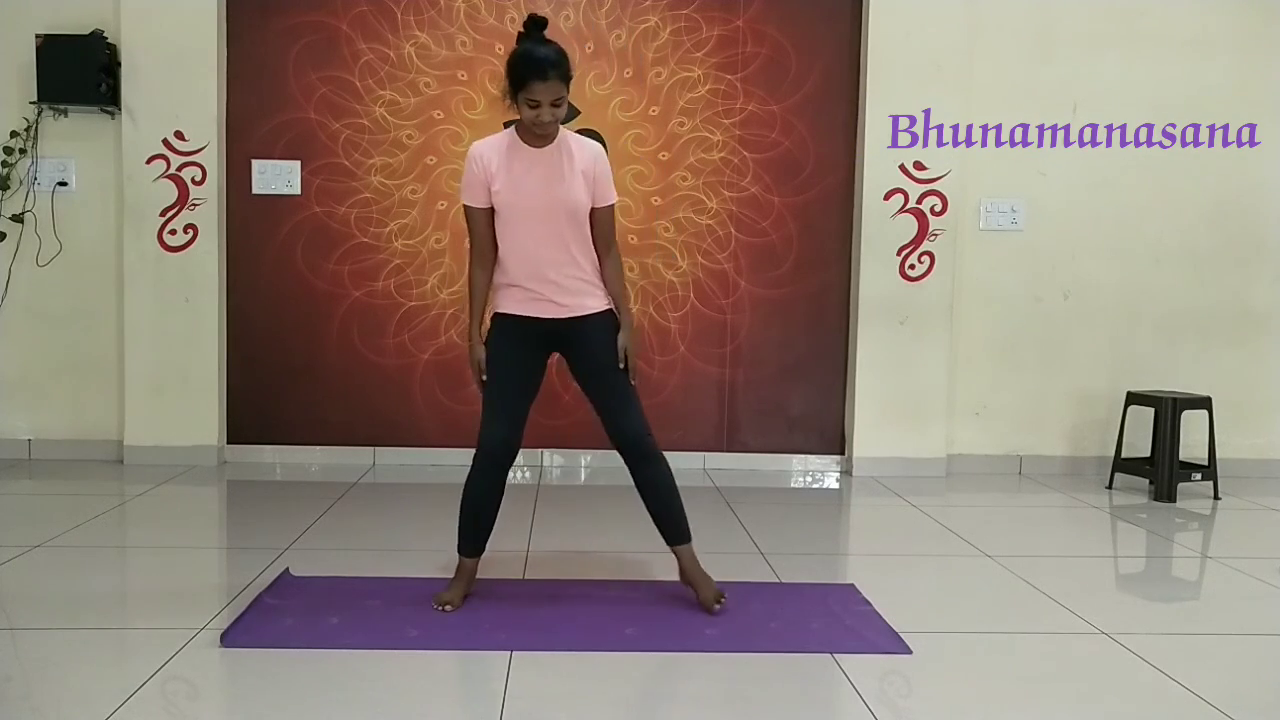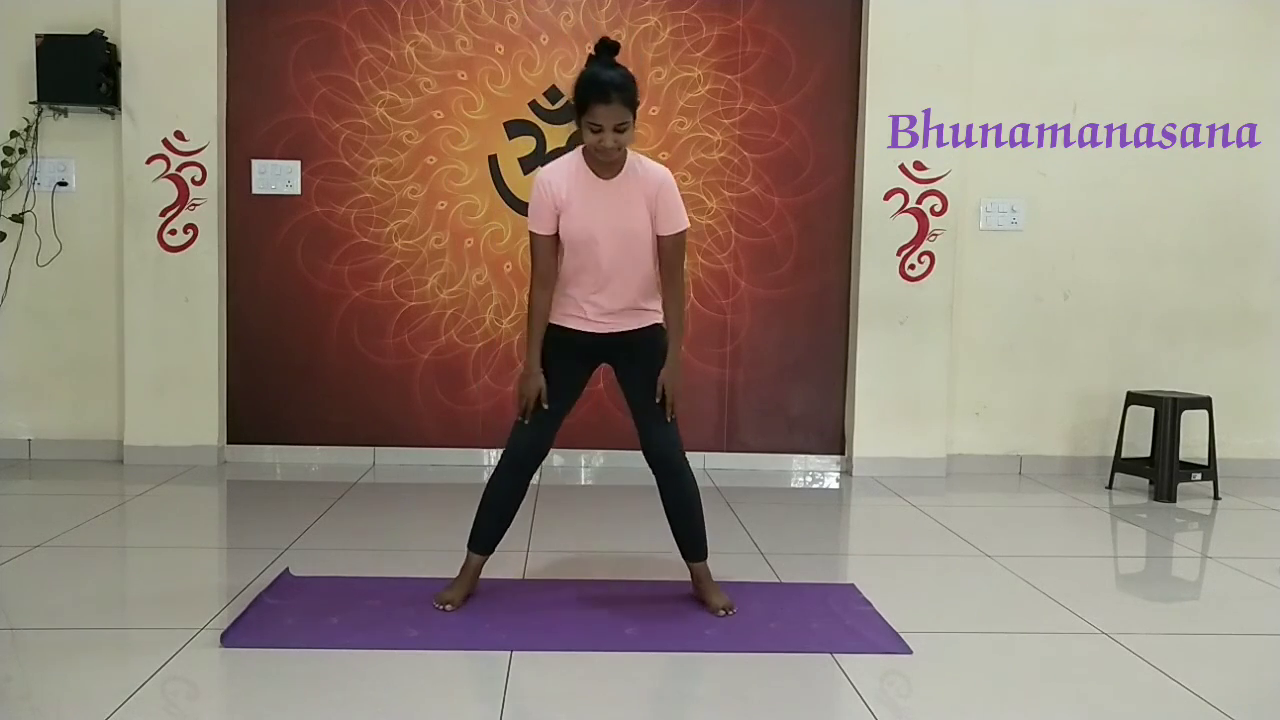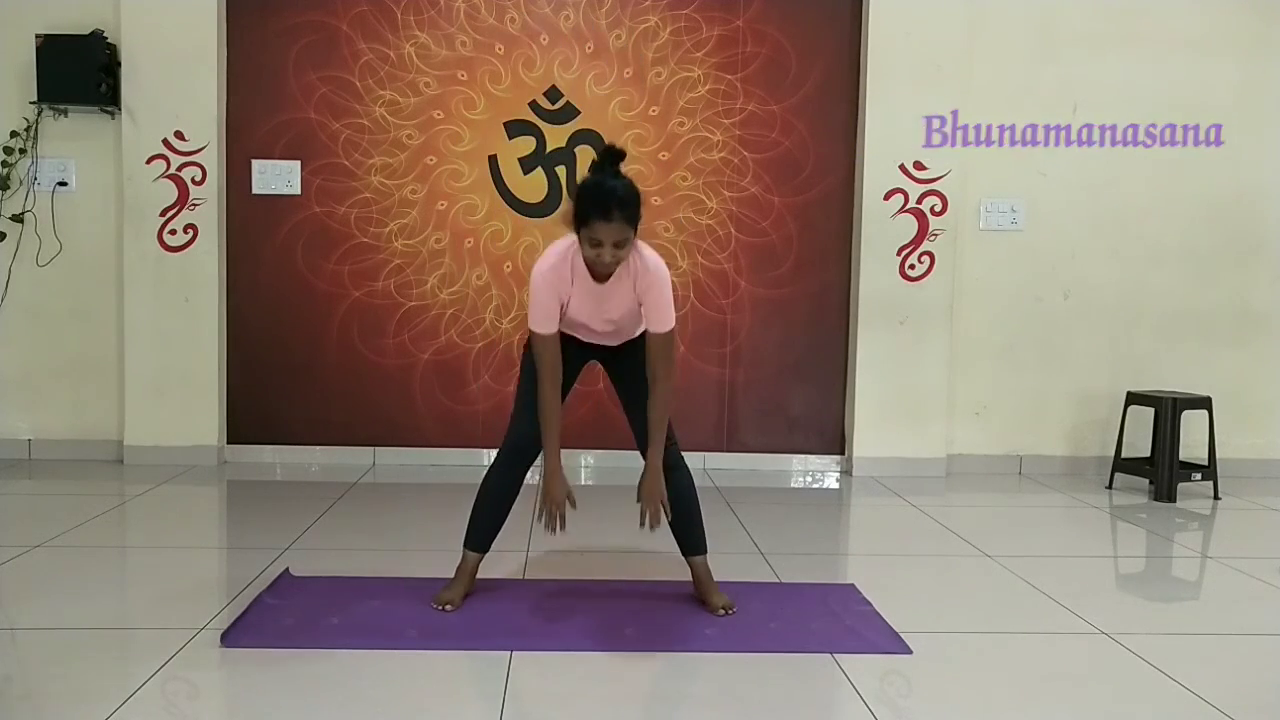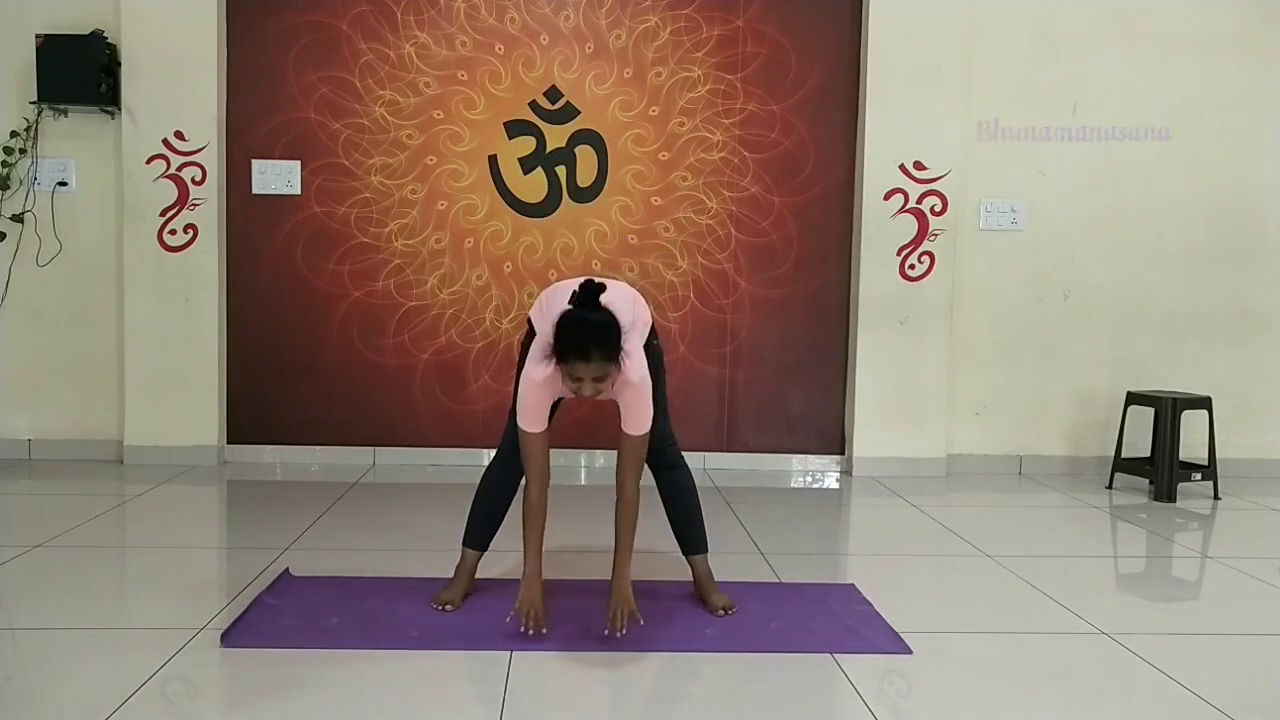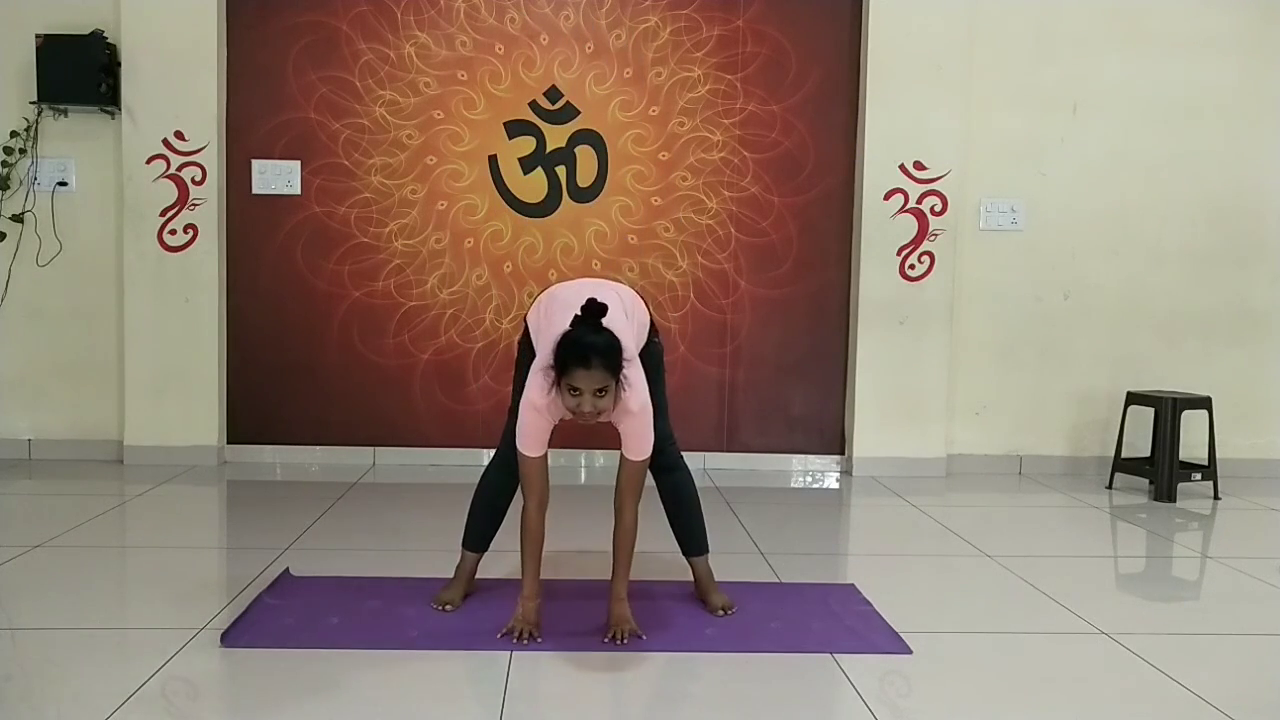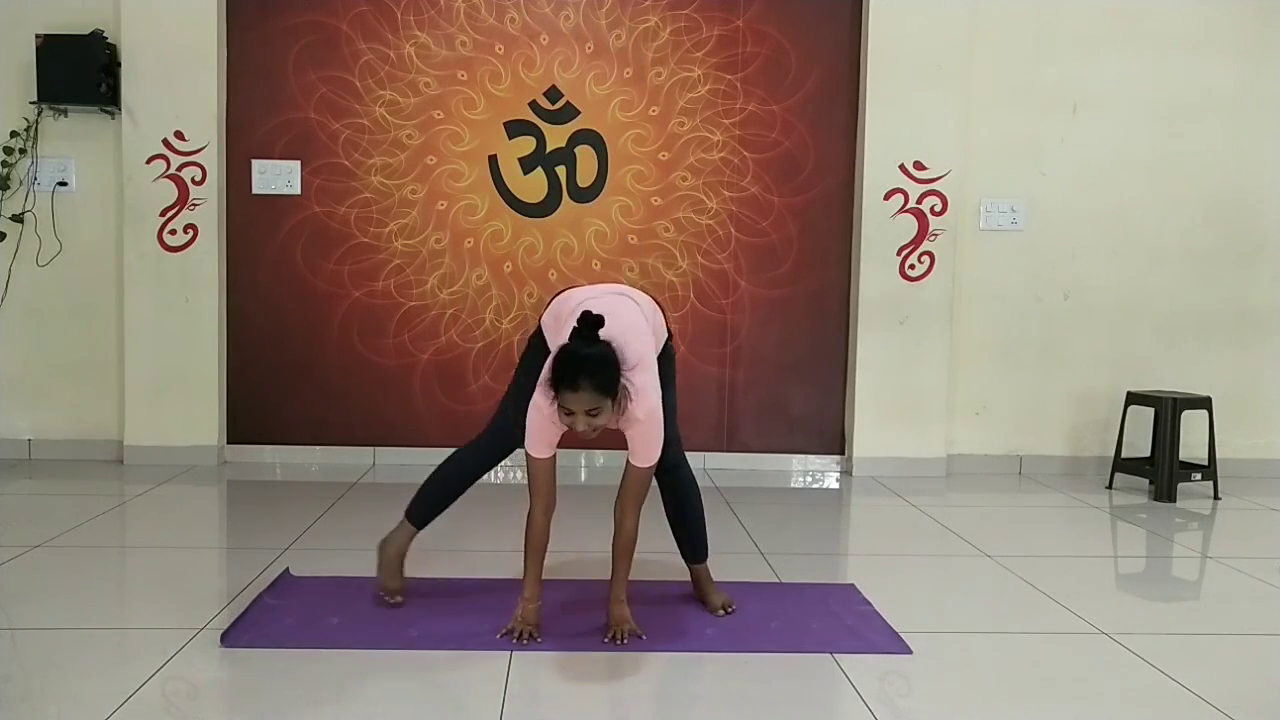
dt=0.3s
person 1, frame 1
left shoulder: (589, 157)
right shoulder: (485, 158)
left elbow: (606, 247)
right elbow: (482, 254)
left wrist: (625, 322)
right wrist: (475, 333)
left hip: (589, 318)
right hip: (515, 322)
left knee: (635, 439)
right knee: (494, 448)
left ankle: (689, 563)
right ankle: (466, 572)
person 1, frame 2
left shoulder: (656, 181)
right shoulder: (553, 181)
left elbow: (673, 277)
right elbow: (542, 278)
left wrist: (673, 356)
right wrist: (532, 361)
left hip: (640, 333)
right hip: (568, 332)
left knee: (666, 452)
right knee: (523, 450)
left ankle: (702, 576)
right ankle: (469, 572)
person 1, frame 3
left shoulder: (652, 272)
right shoulder: (551, 269)
left elbow: (662, 380)
right elbow: (547, 382)
left wrist: (653, 471)
right wrist: (552, 469)
left hip: (628, 341)
right hip: (565, 337)
left knee: (665, 449)
right knee: (519, 445)
left ankle: (703, 575)
right ankle: (466, 570)
person 1, frame 4
left shoulder: (633, 372)
right shoulder: (540, 372)
left elbow: (628, 483)
right elbow: (537, 481)
left wrist: (621, 577)
right wrist: (531, 576)
left hip: (637, 323)
left knee: (663, 452)
right knee: (513, 454)
left ankle: (703, 576)
right ankle: (465, 572)
person 1, frame 5
left shoulder: (634, 398)
right shoulder: (540, 393)
left elbow: (627, 506)
right elbow: (534, 504)
left wrist: (619, 599)
right wrist: (528, 598)
left knee: (664, 455)
right knee: (510, 456)
left ankle: (703, 576)
right ankle: (465, 571)
person 1, frame 6
left shoulder: (643, 402)
right shoulder: (545, 399)
left elbow: (629, 510)
right elbow: (540, 506)
left wrist: (618, 601)
right wrist: (530, 599)
right hip: (562, 318)
left knee: (669, 462)
right knee: (493, 444)
left ankle: (701, 577)
right ankle: (399, 540)
